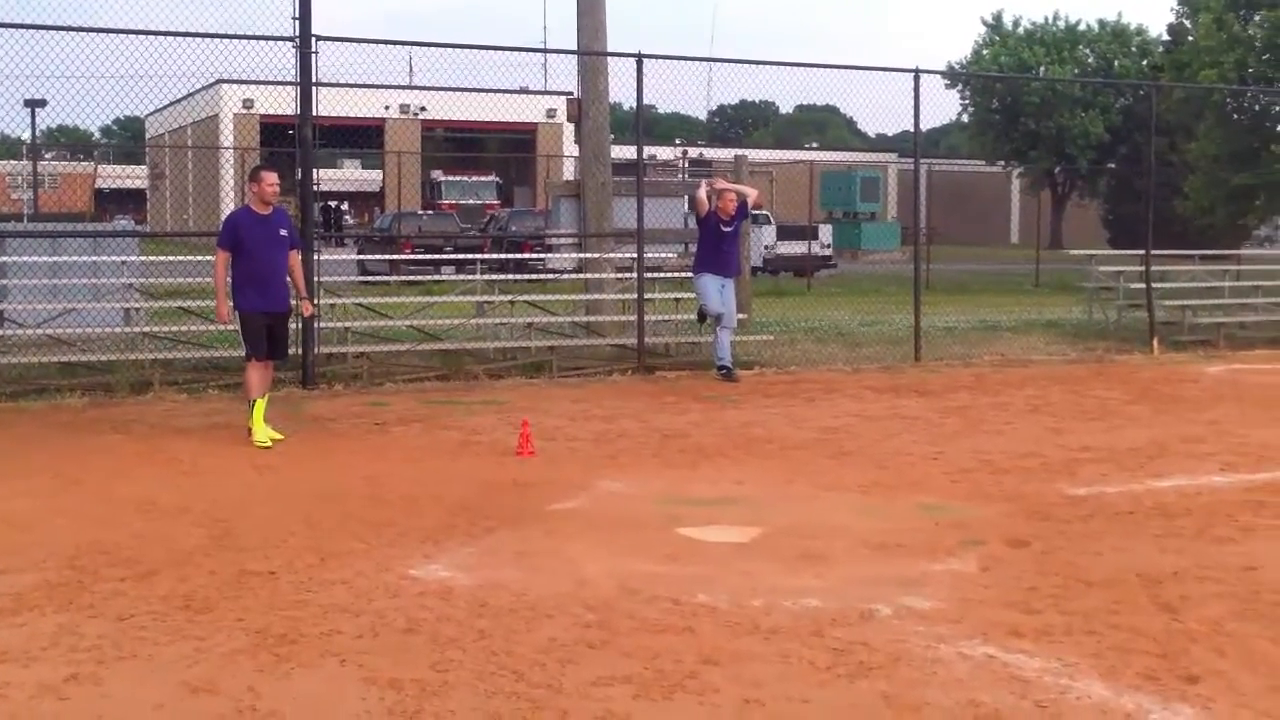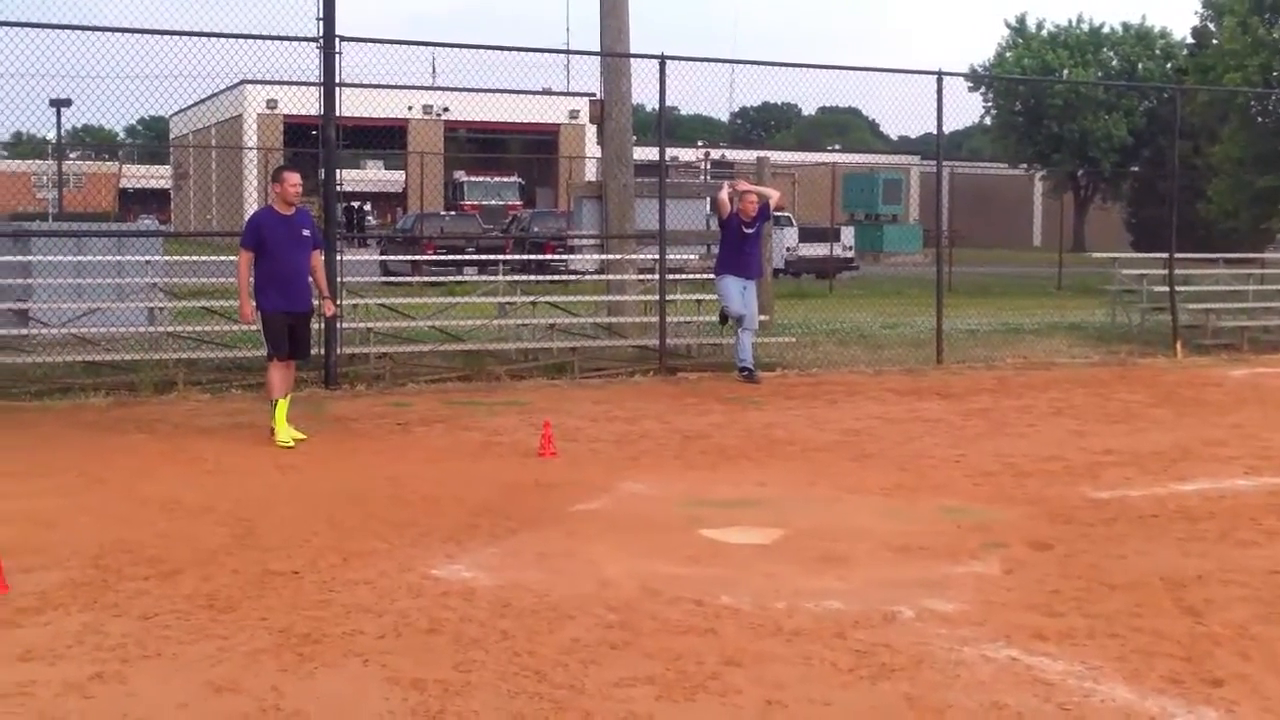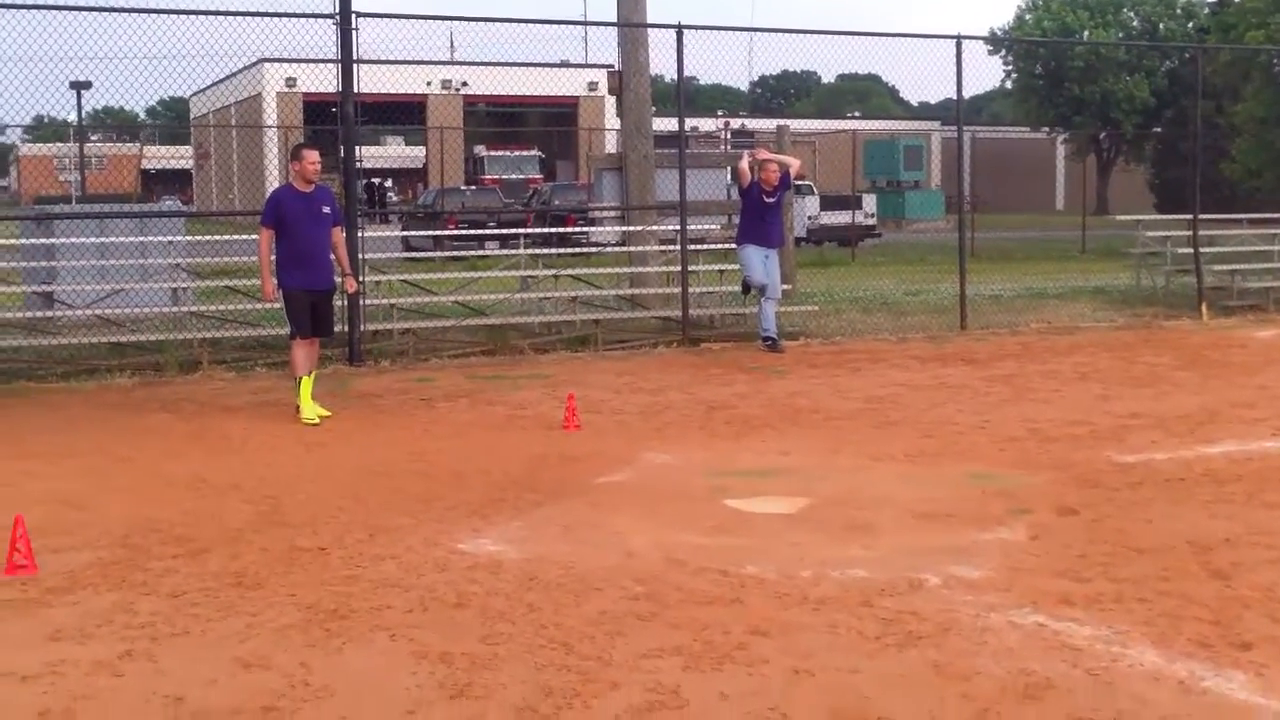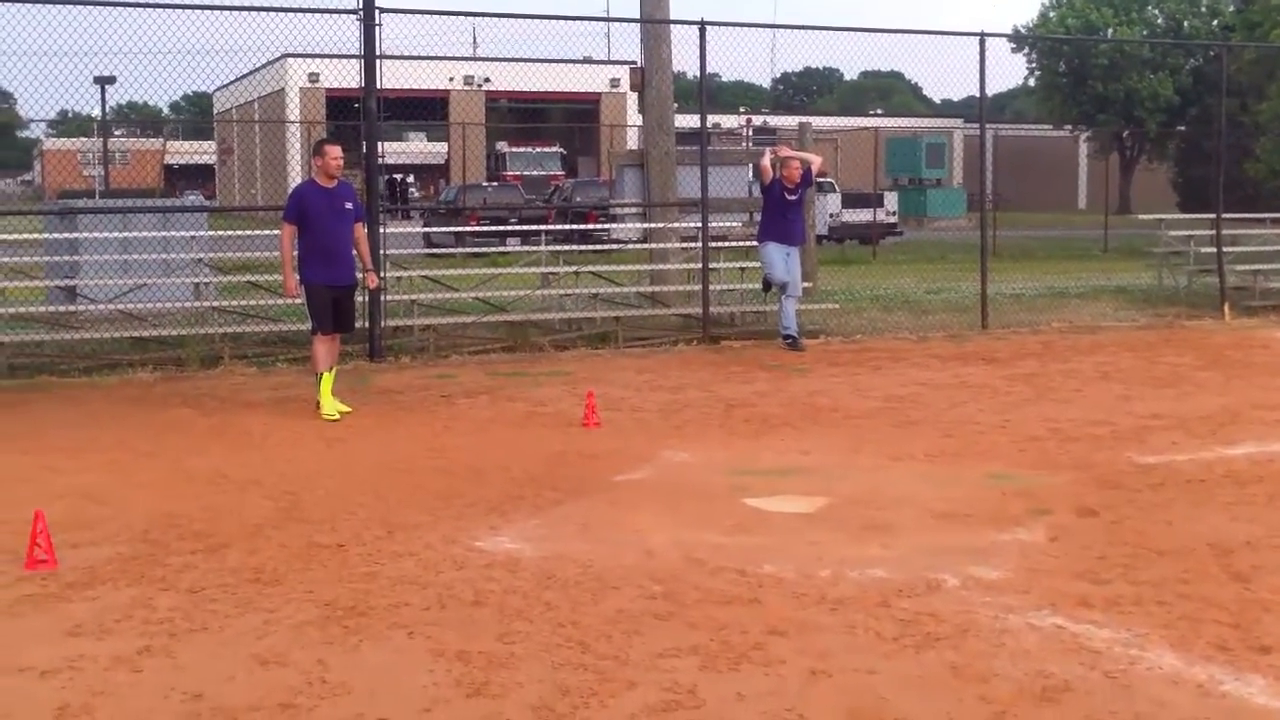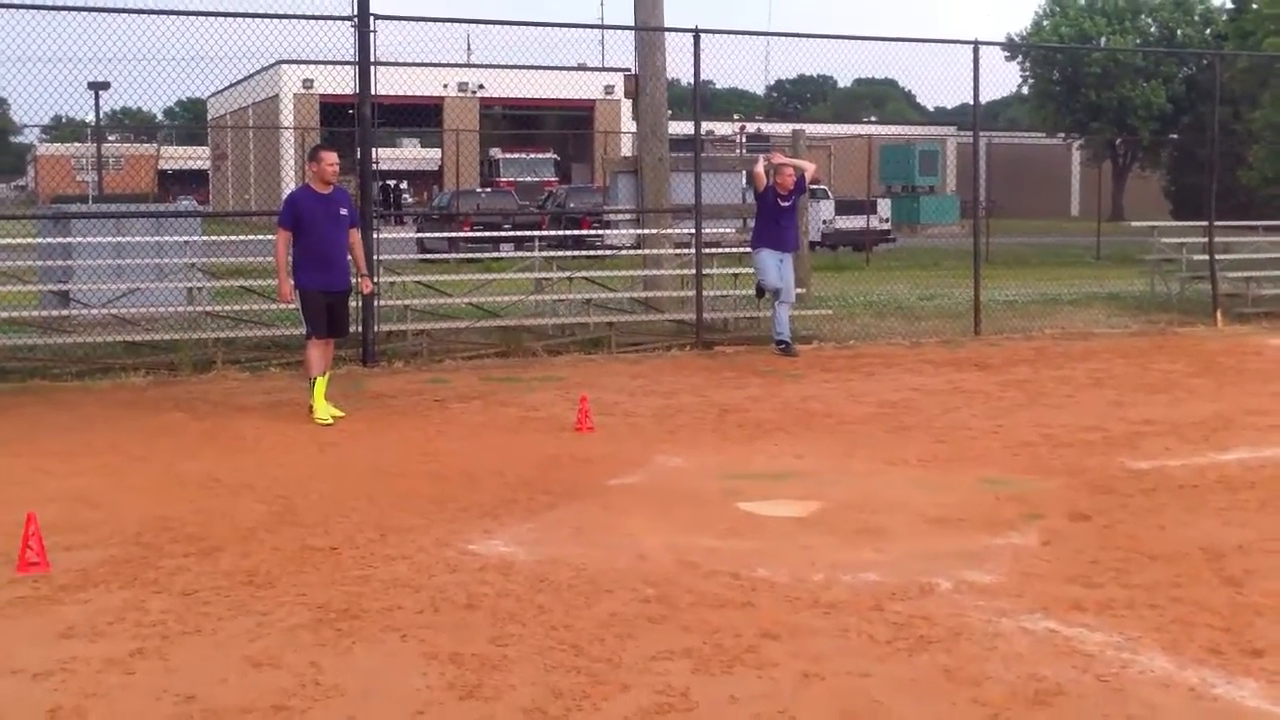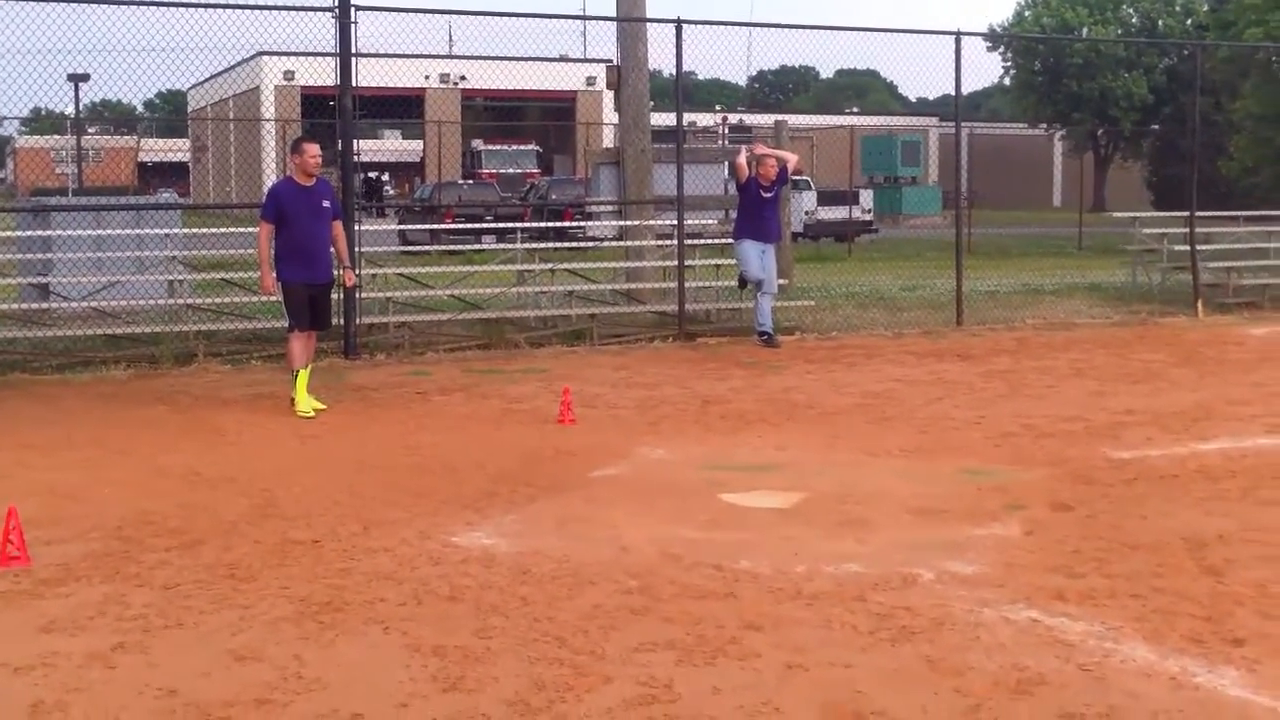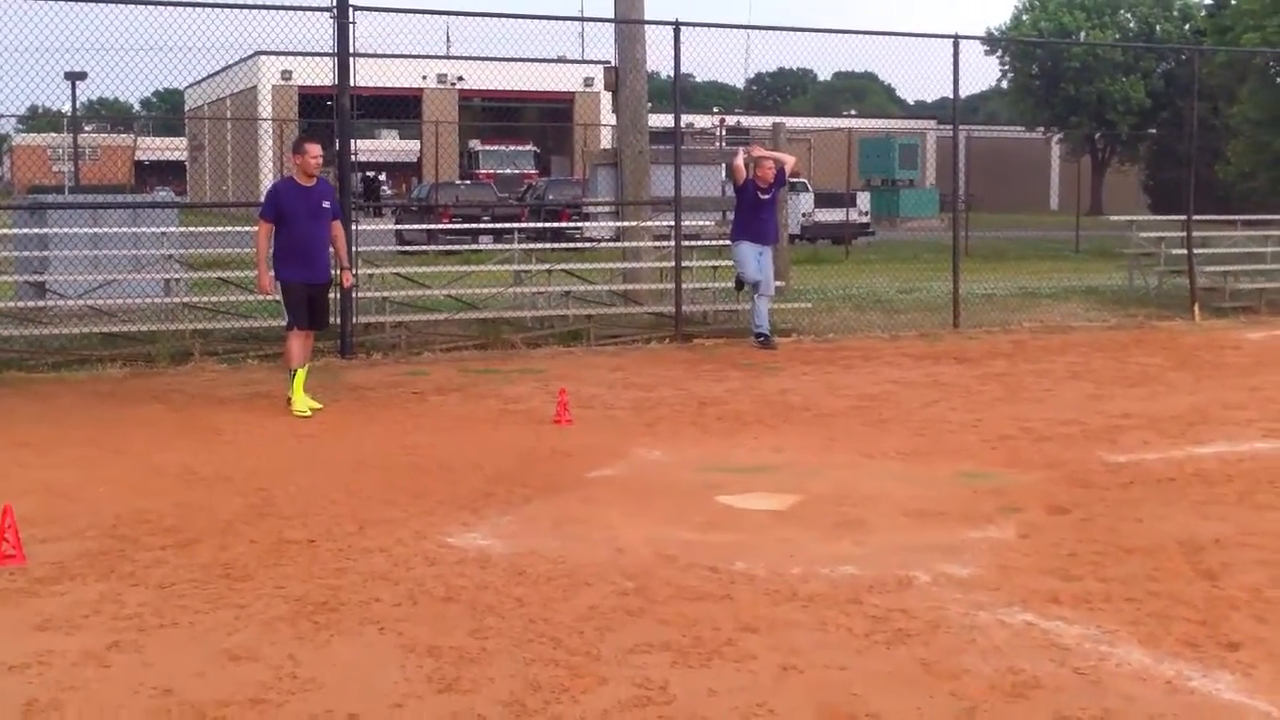
dt=0.4s
person 1, frame 1
left shoulder: (284, 219)
right shoulder: (237, 220)
left elbow: (293, 261)
right elbow: (221, 261)
left wrist: (303, 296)
right wrist: (221, 300)
left hip: (280, 305)
right hip: (250, 306)
left knee: (269, 361)
right knee: (256, 360)
left ankle: (260, 419)
right ankle: (256, 423)
person 1, frame 2
left shoulder: (306, 219)
right shoulder: (260, 220)
left elbow: (315, 261)
right elbow: (245, 261)
left wrist: (325, 296)
right wrist: (245, 300)
left hip: (302, 305)
right hip: (272, 306)
left knee: (291, 361)
right knee: (278, 360)
left ankle: (283, 420)
right ankle: (278, 423)
person 1, frame 3
left shoulder: (327, 196)
right shoulder: (279, 198)
left elbow: (336, 237)
right elbow: (265, 239)
left wrist: (347, 273)
right wrist: (266, 278)
left hip: (324, 283)
right hip: (294, 284)
left knee: (315, 338)
right knee: (301, 338)
left ankle: (307, 397)
right ankle: (303, 401)
person 1, frame 4
left shoulder: (349, 191)
right shoulder: (302, 193)
left elbow: (358, 233)
right elbow: (287, 235)
left wrist: (368, 268)
right wrist: (288, 274)
left hip: (345, 278)
right hip: (316, 279)
left knee: (336, 334)
right knee: (322, 334)
left ankle: (328, 392)
right ankle: (324, 397)
person 1, frame 5
left shoulder: (344, 198)
right shoulder: (297, 199)
left elbow: (353, 238)
right elbow: (282, 240)
left wrist: (363, 273)
right wrist: (283, 279)
left hip: (340, 284)
right hip: (310, 285)
left knee: (330, 339)
right knee: (316, 338)
left ankle: (321, 397)
right ankle: (316, 401)
person 1, frame 6
left shoulder: (327, 189)
right shoulder: (280, 191)
left elbow: (337, 230)
right elbow: (265, 233)
left wrist: (346, 265)
right wrist: (265, 271)
left hip: (322, 276)
right hip: (292, 277)
left knee: (312, 332)
right knee: (298, 331)
left ankle: (302, 390)
right ankle: (299, 394)
person 1, frame 7
left shoulder: (327, 190)
right shoulder: (280, 190)
left elbow: (336, 230)
right elbow: (263, 232)
left wrist: (345, 266)
right wrist: (263, 271)
left hip: (321, 276)
right hip: (291, 276)
left knee: (310, 331)
right knee: (297, 330)
left ankle: (299, 390)
right ankle: (295, 393)
person 2, frame 1
left shoulder: (737, 216)
right shoulder: (709, 218)
left elbow: (753, 193)
right elbow: (700, 197)
left wrist: (727, 185)
right wrist: (704, 186)
left hip: (728, 277)
right hip: (706, 274)
left knee: (727, 322)
right knee: (715, 309)
left ankle: (723, 366)
right ankle: (704, 309)
person 2, frame 2
left shoulder: (759, 218)
right shoulder: (731, 219)
left elbow: (775, 195)
right elbow: (721, 199)
left wrist: (749, 187)
right wrist: (726, 188)
left hip: (750, 279)
right hip: (728, 276)
left knee: (749, 325)
right knee: (737, 311)
left ankle: (745, 367)
right ankle: (726, 311)
person 2, frame 3
left shoulder: (780, 187)
right shoulder: (751, 189)
left elbow: (796, 164)
right elbow: (742, 168)
left wrist: (769, 156)
right wrist: (746, 157)
left hip: (771, 248)
right hip: (749, 245)
left knee: (772, 294)
right knee: (759, 281)
left ankle: (769, 337)
right ankle: (749, 281)
person 2, frame 4
left shoulder: (802, 184)
right shoulder: (773, 186)
left elbow: (818, 160)
right elbow: (764, 165)
left wrist: (791, 153)
right wrist: (768, 154)
left hip: (793, 246)
right hip: (771, 243)
left knee: (792, 292)
right knee: (780, 278)
left ankle: (789, 335)
right ankle: (770, 278)
person 2, frame 5
left shoulder: (795, 191)
right shoulder: (766, 193)
left elbow: (811, 168)
right elbow: (757, 172)
left wrist: (785, 160)
right wrist: (762, 160)
left hip: (786, 252)
right hip: (764, 249)
left knee: (786, 297)
right knee: (773, 284)
left ankle: (782, 340)
right ankle: (763, 284)
person 2, frame 6
left shoulder: (777, 182)
right shoulder: (749, 184)
left elbow: (793, 158)
right elbow: (740, 163)
left wrist: (767, 151)
right wrist: (744, 152)
left hip: (768, 243)
right hip: (746, 240)
left knee: (768, 289)
right knee: (756, 275)
left ankle: (764, 332)
right ankle: (745, 276)
person 2, frame 7
left shoulder: (775, 184)
right shoulder: (746, 186)
left elbow: (791, 160)
right elbow: (737, 165)
left wrist: (764, 153)
right wrist: (741, 153)
left hip: (766, 245)
right hip: (744, 242)
left knee: (765, 290)
right knee: (753, 277)
left ankle: (761, 333)
right ankle: (742, 277)
